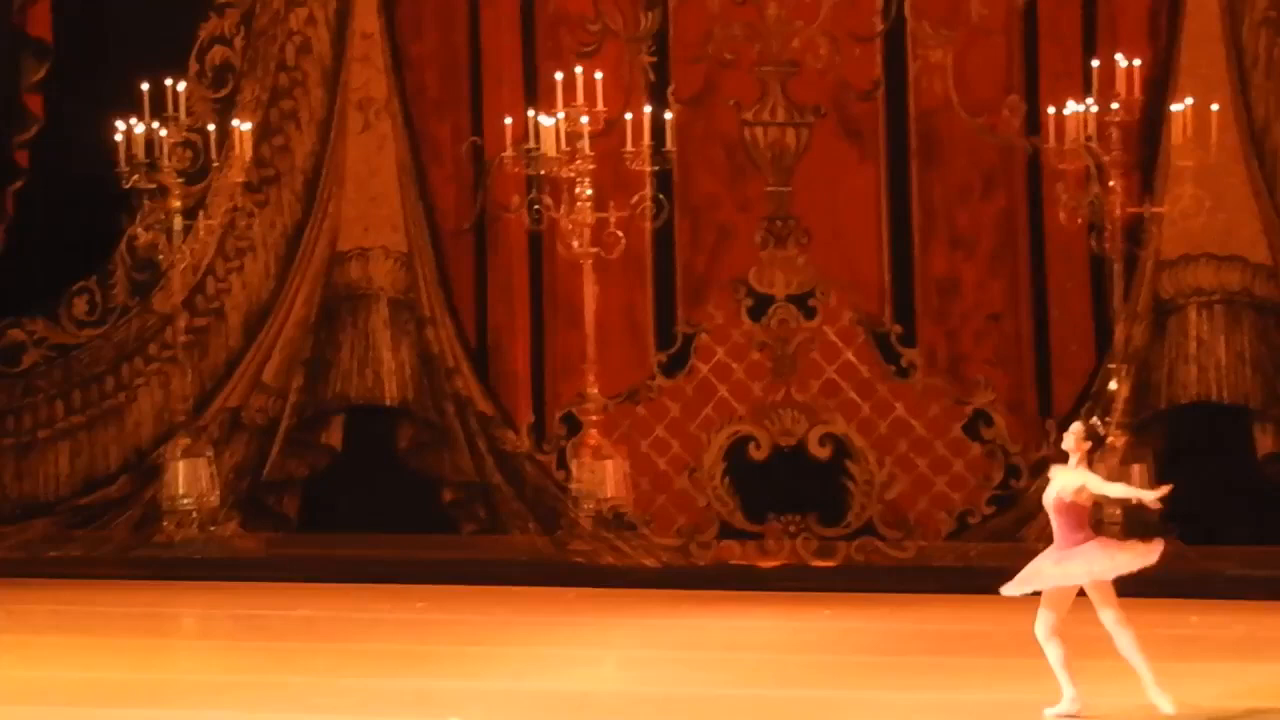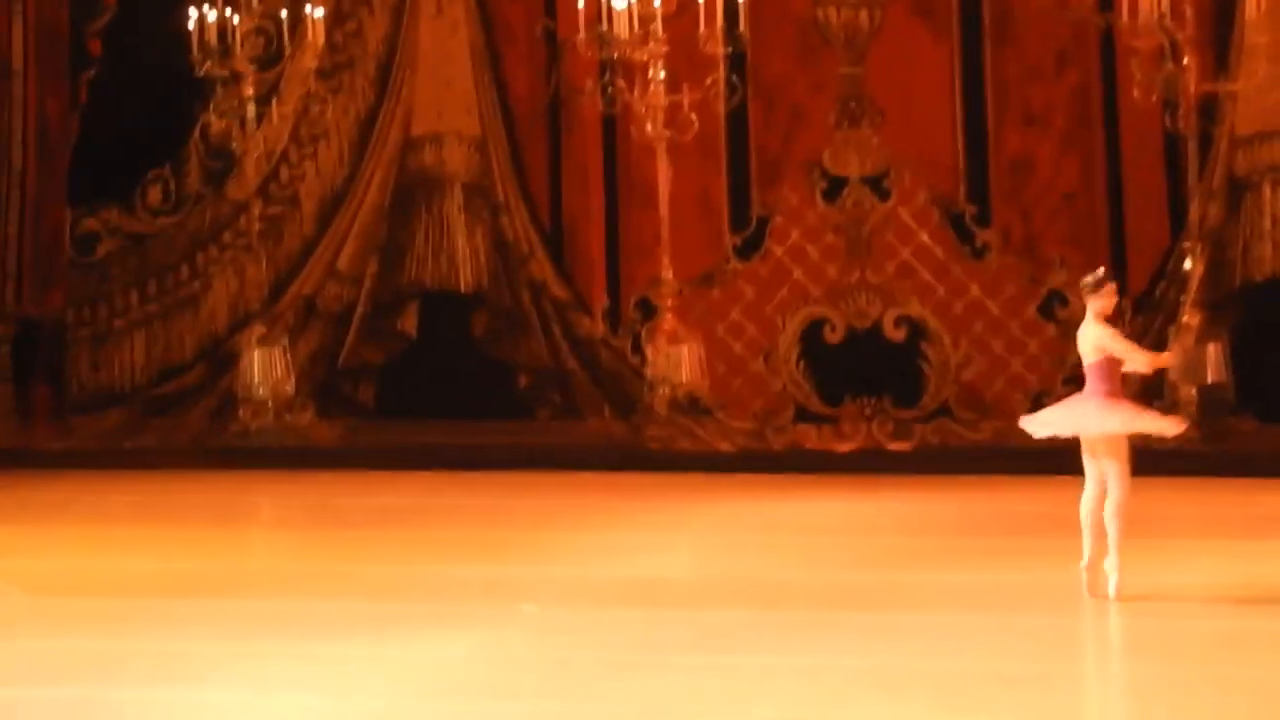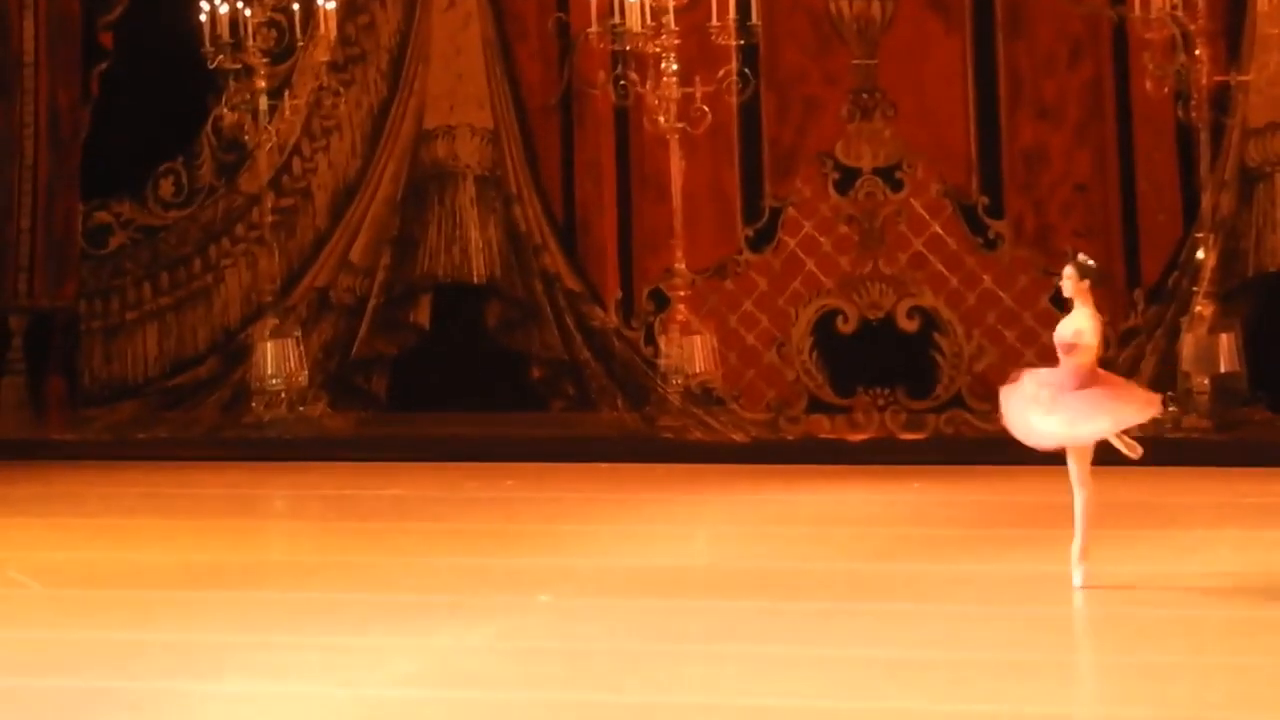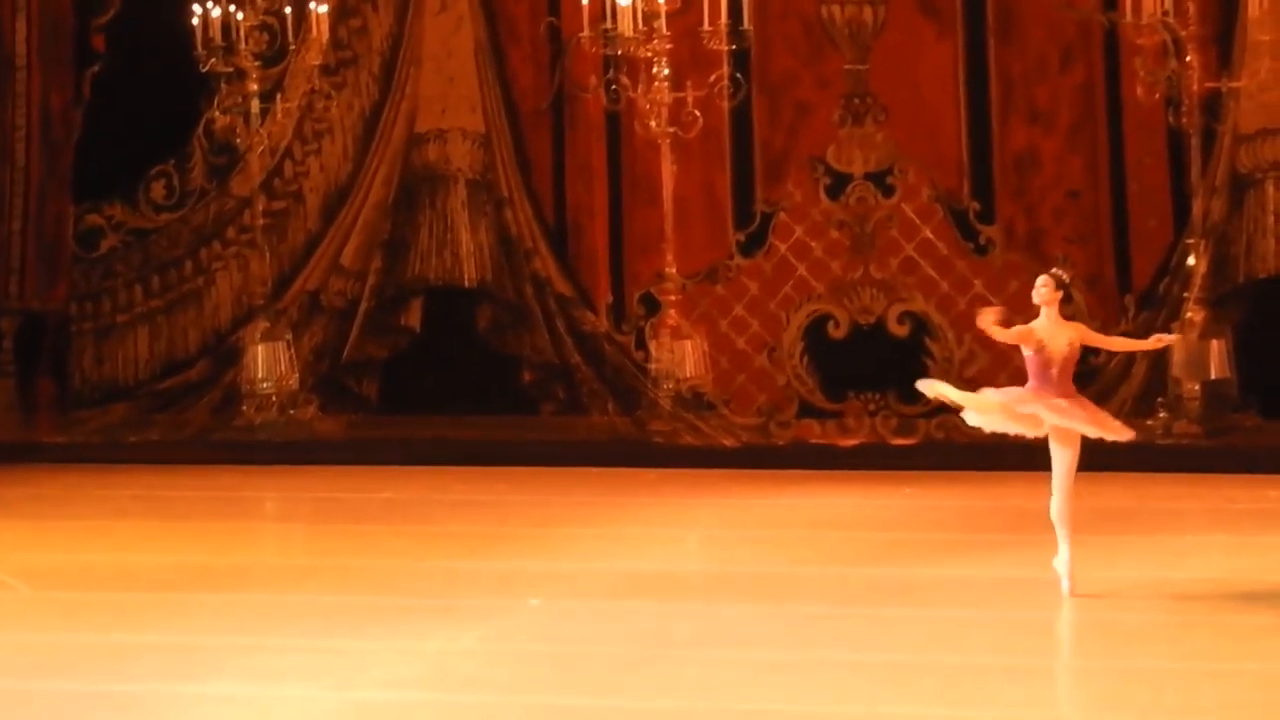
dt=0.7s
person 1, frame 1
left shoulder: (1084, 477)
right shoulder: (1060, 473)
left elbow: (1112, 487)
left wrist: (1144, 494)
left hip: (1087, 556)
right hip: (1064, 559)
left knee: (1116, 625)
right knee: (1044, 629)
left ankle: (1153, 688)
right ankle: (1070, 698)
person 1, frame 2
left shoulder: (1090, 331)
right shoulder: (1103, 333)
right elbow: (1145, 363)
left wrist: (1130, 361)
right wrist: (1164, 358)
left hip: (1092, 414)
right hip: (1103, 414)
left knee: (1096, 487)
right knee: (1118, 487)
left ankle: (1090, 558)
right ankle: (1113, 559)
person 1, frame 3
left shoulder: (1088, 320)
right shoulder: (1073, 316)
left elbow: (1089, 356)
left wrist: (1070, 364)
left hip: (1079, 399)
right hip: (1083, 390)
left knee: (1080, 480)
left ankle: (1079, 554)
right ankle: (1119, 440)
person 1, frame 4
left shoulder: (1075, 330)
right shoulder: (1026, 331)
left elbow: (1111, 342)
right elbow: (1002, 335)
left wrist: (1148, 343)
right wrist: (989, 324)
left hip: (1066, 408)
right hip: (1032, 402)
left knee: (1062, 489)
right knee: (989, 404)
left ankle: (1064, 556)
